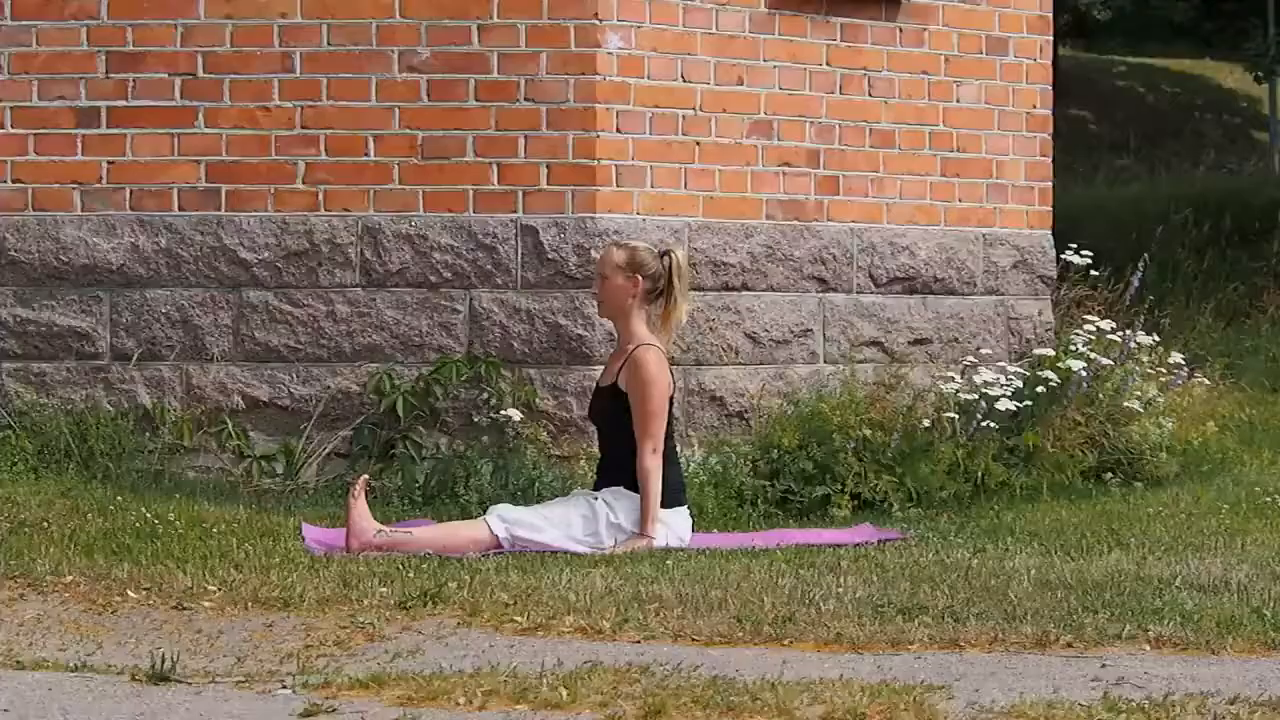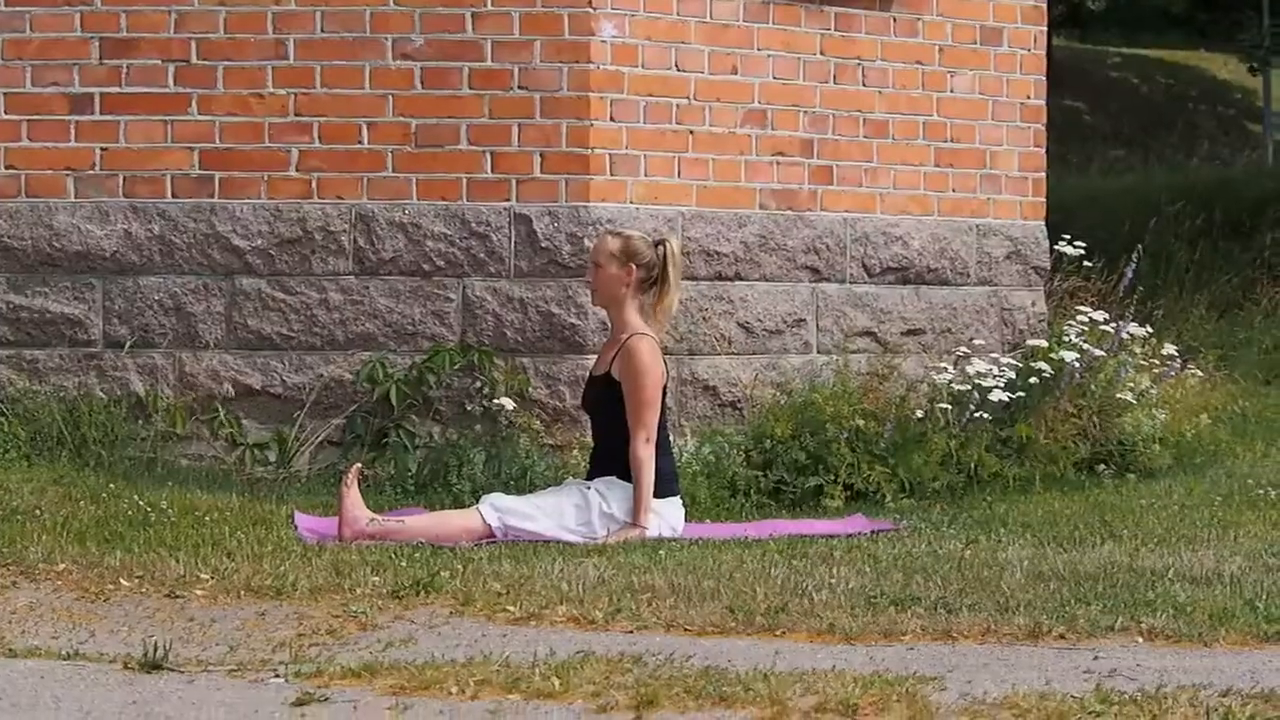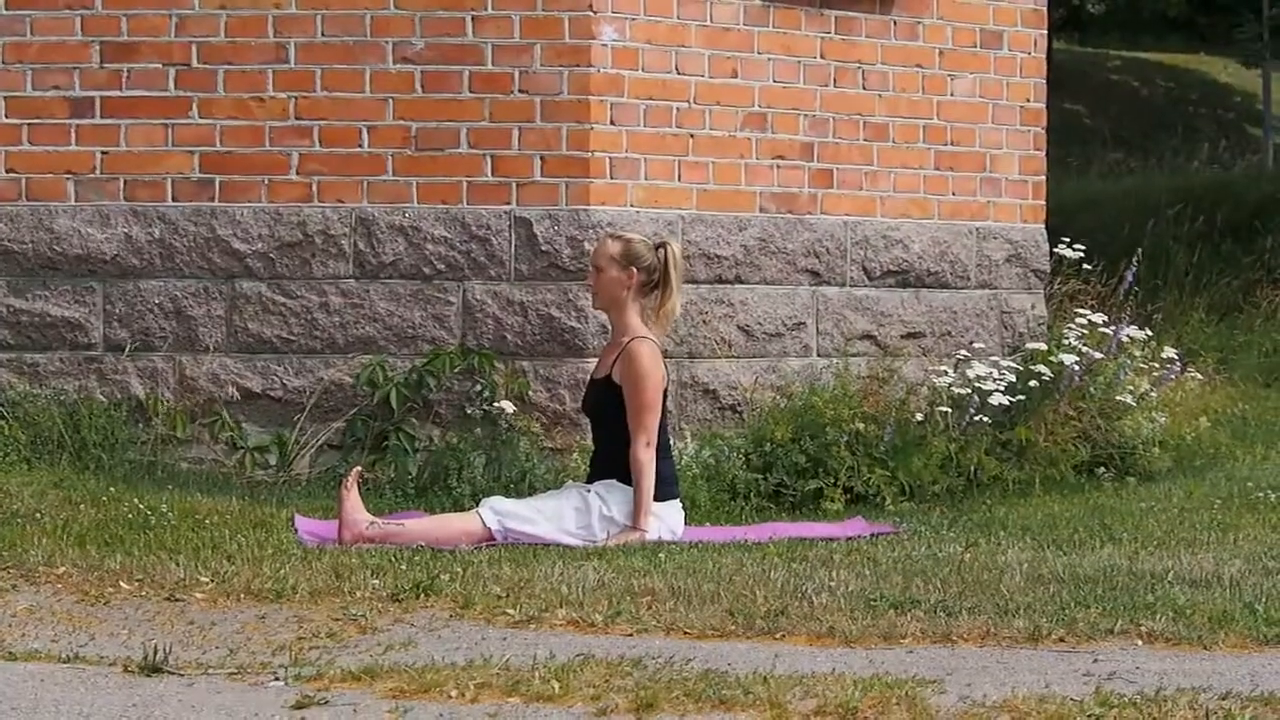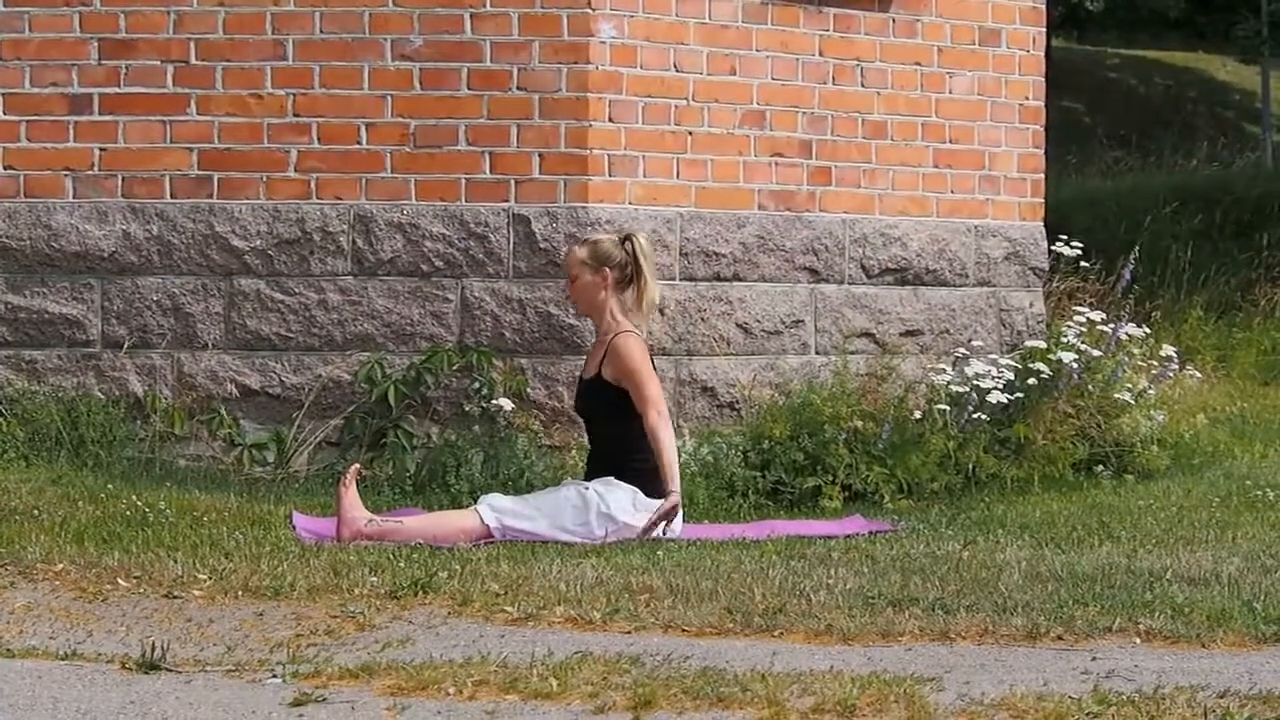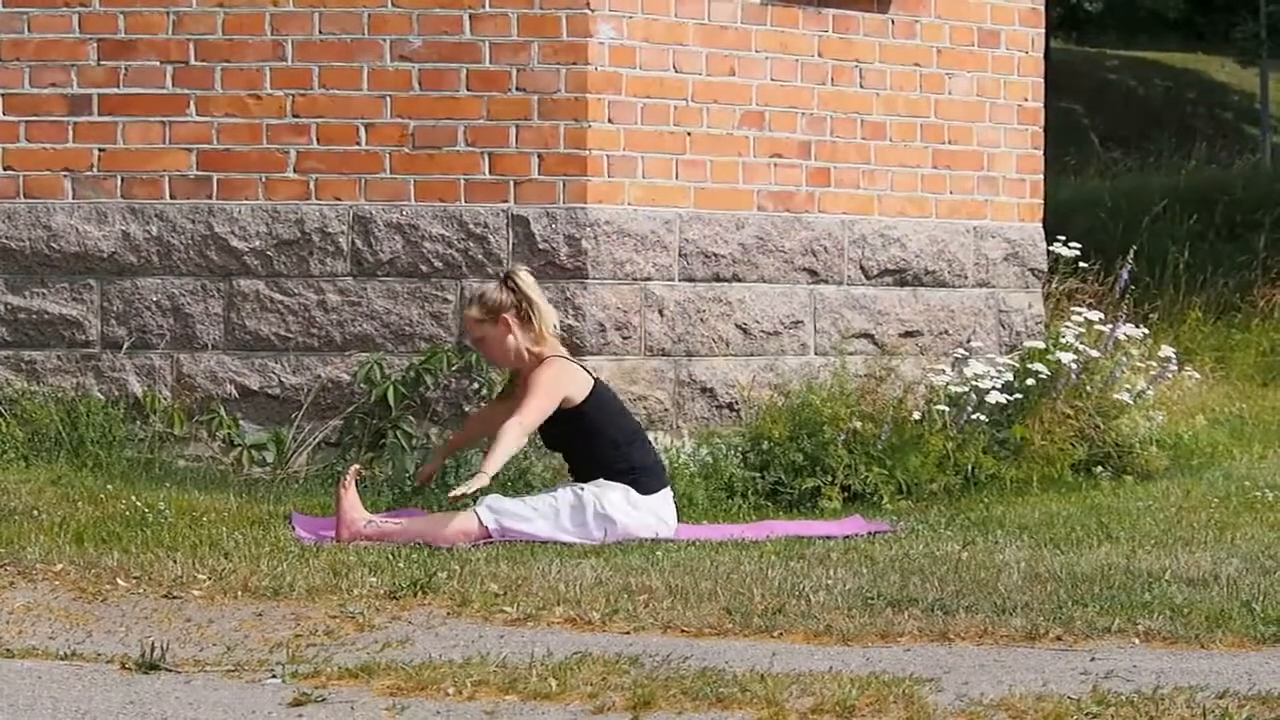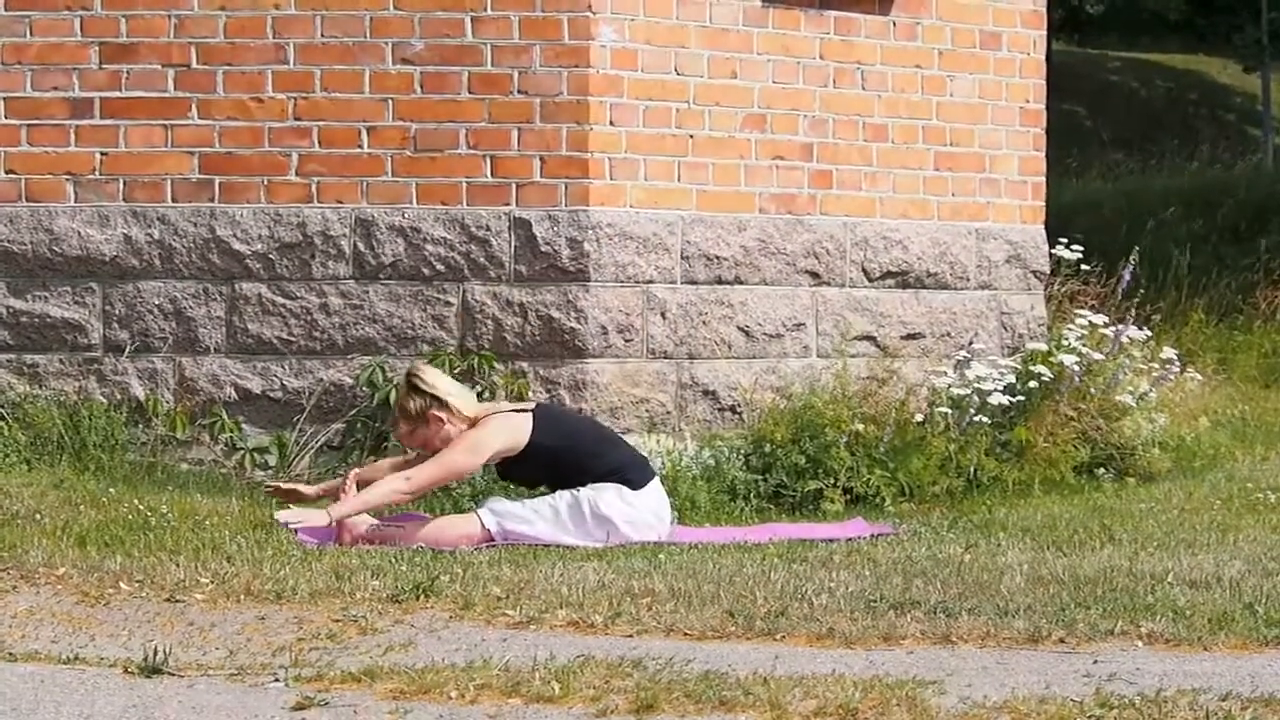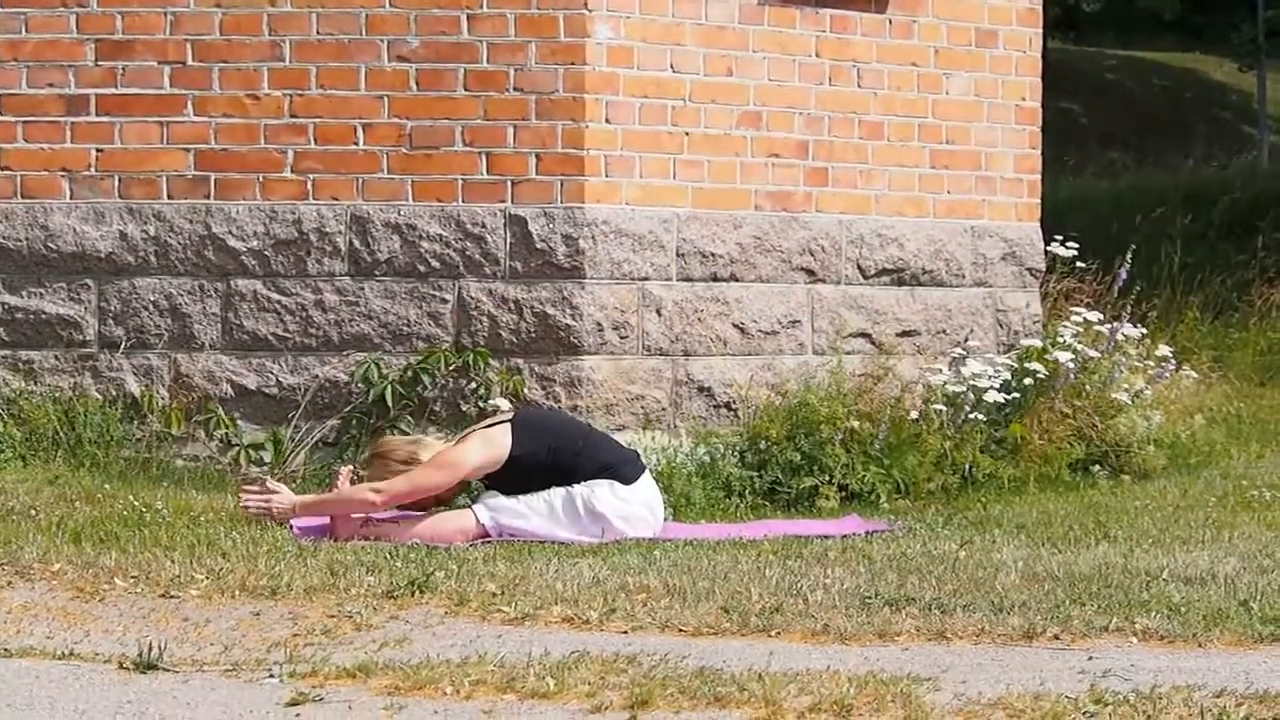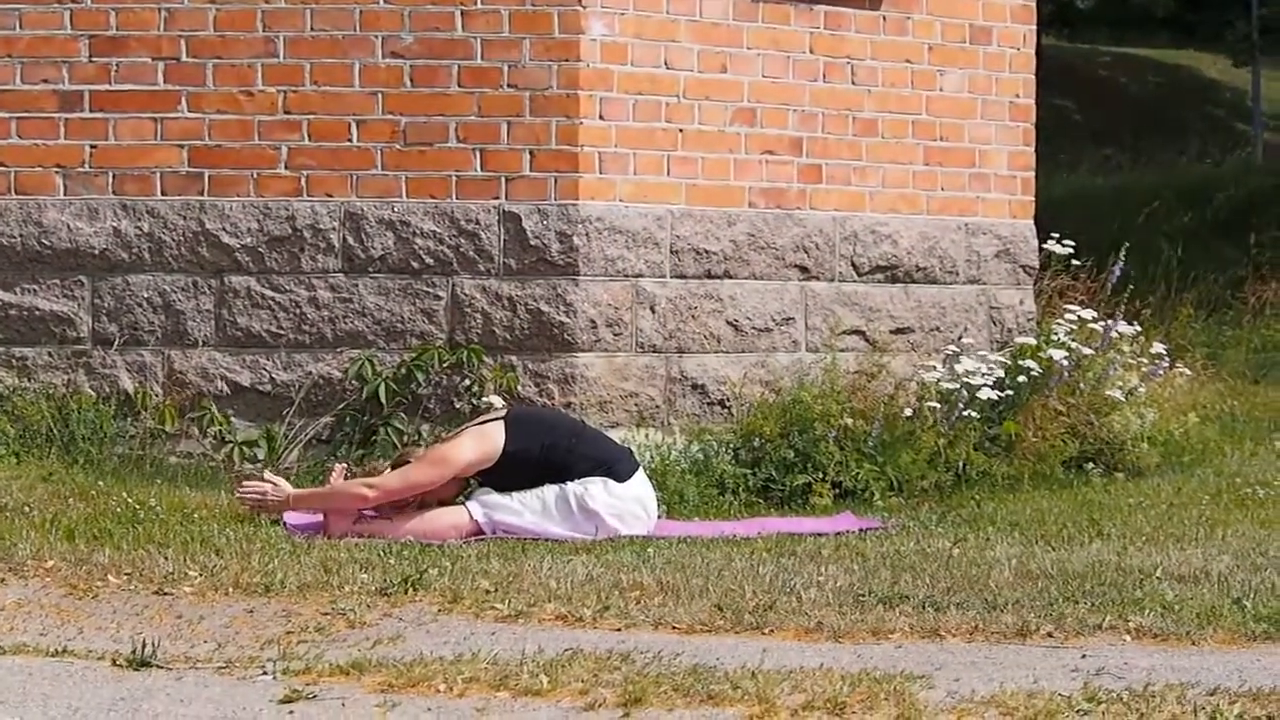
dt=0.5s
person 1, frame 1
left shoulder: (645, 359)
right shoulder: (623, 355)
left elbow: (651, 451)
left wrist: (648, 532)
left hip: (642, 512)
right hip: (618, 503)
left knee: (507, 526)
right knee: (510, 519)
left ankle: (377, 540)
right ankle: (383, 536)
person 1, frame 2
left shoulder: (639, 348)
right shoulder: (616, 344)
left elbow: (644, 440)
left wrist: (640, 522)
left hip: (635, 501)
right hip: (610, 493)
left knee: (500, 514)
right knee: (501, 507)
left ankle: (370, 528)
right ankle: (374, 527)
person 1, frame 3
left shoulder: (639, 352)
right shoulder: (617, 348)
left elbow: (645, 444)
left wrist: (640, 525)
left hip: (635, 505)
right hip: (610, 496)
left knee: (499, 518)
right knee: (502, 512)
left ankle: (370, 532)
right ankle: (375, 529)
person 1, frame 4
left shoulder: (624, 346)
right shoulder: (605, 344)
left elbow: (656, 416)
left wrist: (672, 488)
left hip: (635, 503)
right hip: (611, 494)
left knee: (496, 515)
right knee: (502, 509)
left ankle: (367, 529)
right ankle: (373, 526)
person 1, frame 5
left shoulder: (553, 372)
right shoulder: (530, 370)
left elbow: (519, 428)
right elbow: (488, 416)
left wrist: (486, 473)
right wrist: (441, 453)
left hip: (635, 505)
right hip: (616, 498)
left knee: (492, 518)
right knee: (495, 515)
left ankle: (365, 530)
person 1, frame 6
left shoulder: (492, 432)
right shoulder: (488, 420)
left elbow: (407, 483)
right elbow: (402, 465)
left wrist: (331, 515)
right wrist: (319, 490)
left hip: (627, 506)
right hip: (623, 503)
left knee: (486, 525)
person 1, frame 7
left shoulder: (472, 454)
right shoulder: (478, 441)
left elbow: (378, 496)
right elbow: (382, 490)
left wrist: (296, 506)
right wrist: (298, 500)
left hip: (618, 503)
right hip: (622, 496)
left knee: (475, 524)
person 1, frame 8
left shoulder: (462, 453)
right shoulder: (472, 440)
left elbow: (371, 491)
right elbow: (377, 487)
left wrist: (291, 499)
left hip: (612, 500)
right hip: (614, 493)
left knee: (472, 519)
